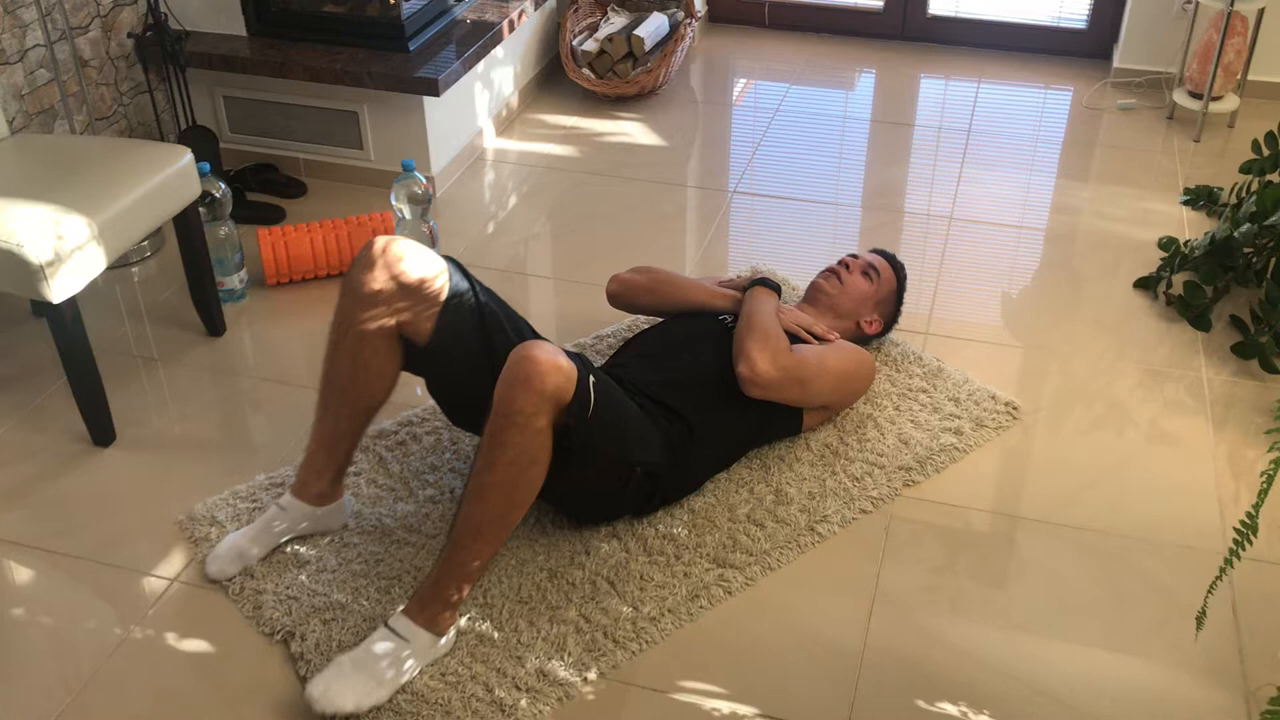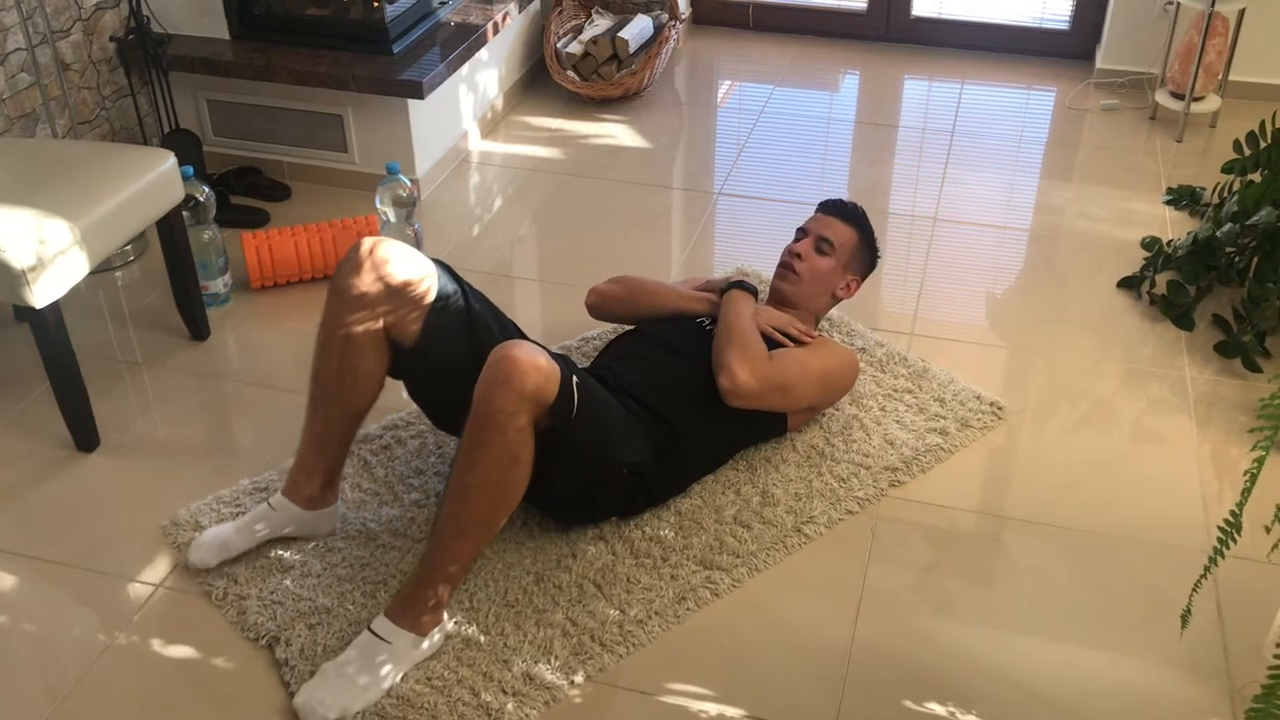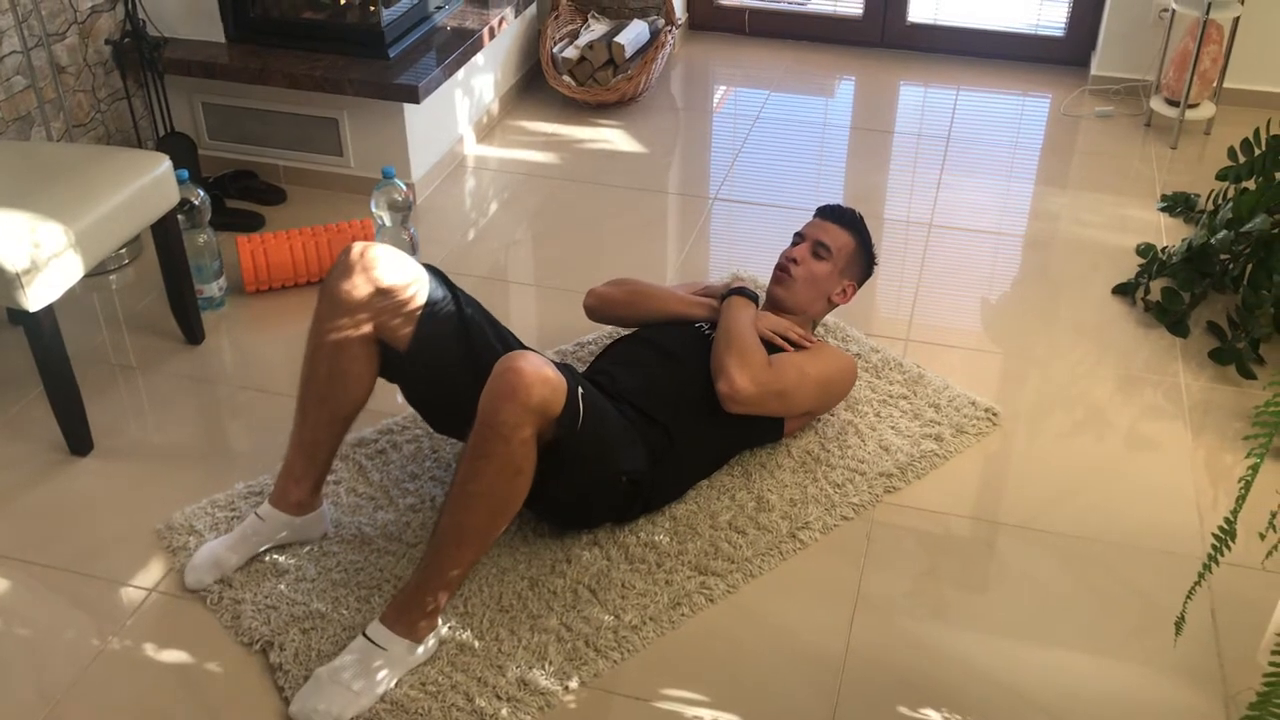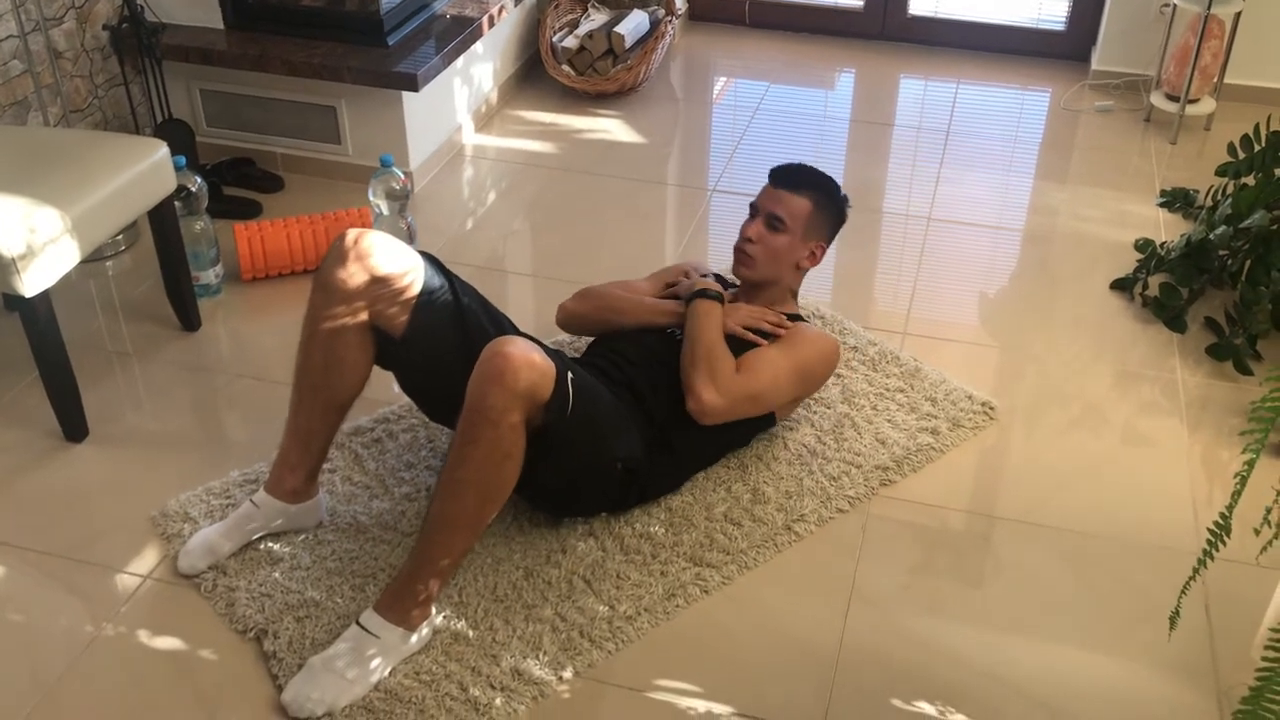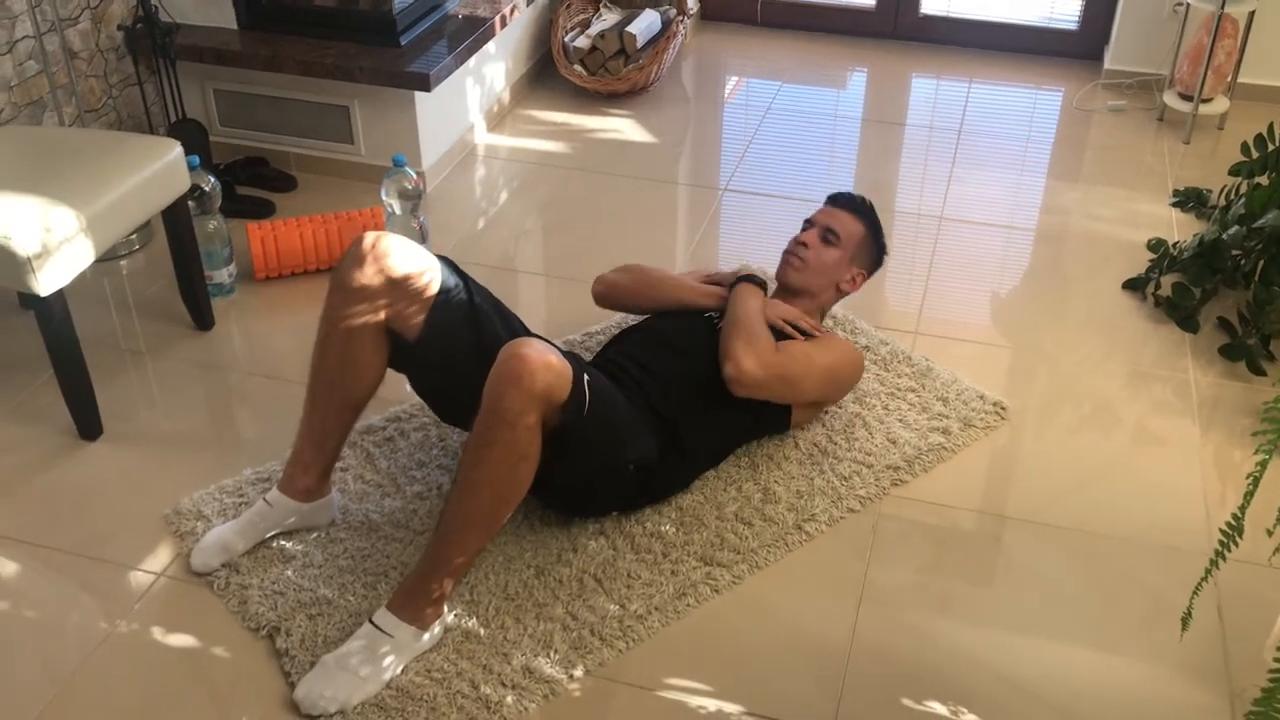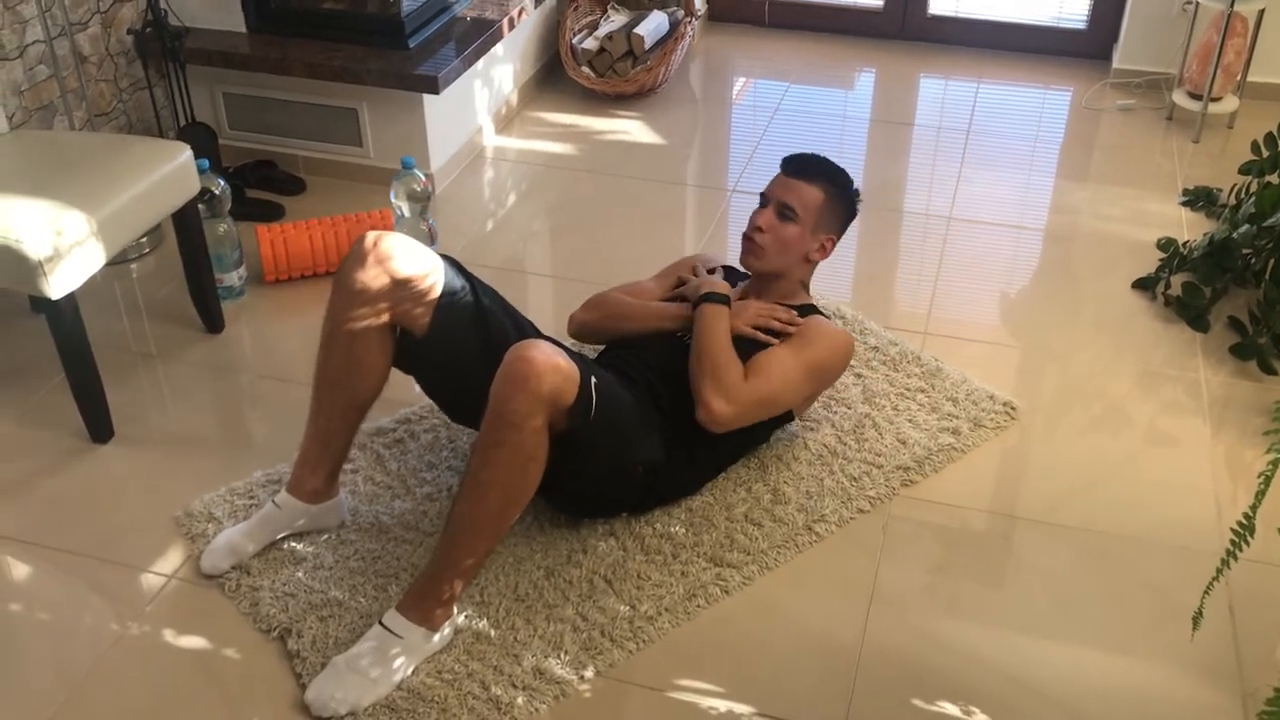
dt=0.7s
person 1, frame 1
left shoulder: (848, 364)
right shoulder: (754, 301)
left elbow: (758, 371)
right elbow: (624, 286)
left wrist: (760, 293)
right wrist: (742, 294)
left hip: (636, 457)
right hip: (566, 412)
left knee: (536, 366)
right knee: (391, 264)
left ankle: (428, 621)
right ankle: (315, 496)
person 1, frame 2
left shoulder: (829, 361)
right shoulder: (734, 299)
left elbow: (739, 380)
right elbow: (604, 298)
left wrist: (735, 299)
right wrist: (722, 298)
left hip: (621, 458)
right hip: (558, 411)
left knee: (517, 368)
right knee: (378, 266)
left ankle: (413, 620)
right ankle: (308, 498)
person 1, frame 3
left shoulder: (826, 366)
right shoulder: (722, 299)
left elbow: (738, 386)
right elbow: (601, 300)
left wrist: (737, 304)
right wrist: (722, 304)
left hip: (619, 463)
right hip: (548, 410)
left knee: (525, 380)
right knee: (367, 272)
left ankle: (409, 625)
right ankle: (295, 504)
person 1, frame 4
left shoulder: (808, 347)
right shoulder: (704, 283)
left elbow: (708, 399)
right elbow: (575, 311)
left wrist: (702, 302)
right wrist: (691, 305)
left hip: (611, 452)
right hip: (543, 402)
left knee: (512, 365)
right knee: (363, 259)
left ankle: (404, 611)
right ankle: (290, 492)
person 1, frame 5
left shoulder: (832, 357)
right shoulder: (726, 289)
left elbow: (744, 368)
right elbow: (608, 286)
left wrist: (746, 290)
right wrist: (730, 292)
left hip: (625, 450)
right hip: (565, 399)
left knee: (528, 365)
right knee: (379, 259)
left ankle: (416, 611)
right ankle: (303, 490)
person 1, frame 6
left shoulder: (821, 340)
right shoulder: (710, 272)
left elbow: (718, 407)
right elbow: (586, 320)
left wrist: (710, 304)
right wrist: (699, 305)
left hip: (634, 453)
right hip: (562, 400)
left knee: (534, 367)
right knee: (382, 259)
left ankle: (426, 613)
right ankle: (311, 493)
